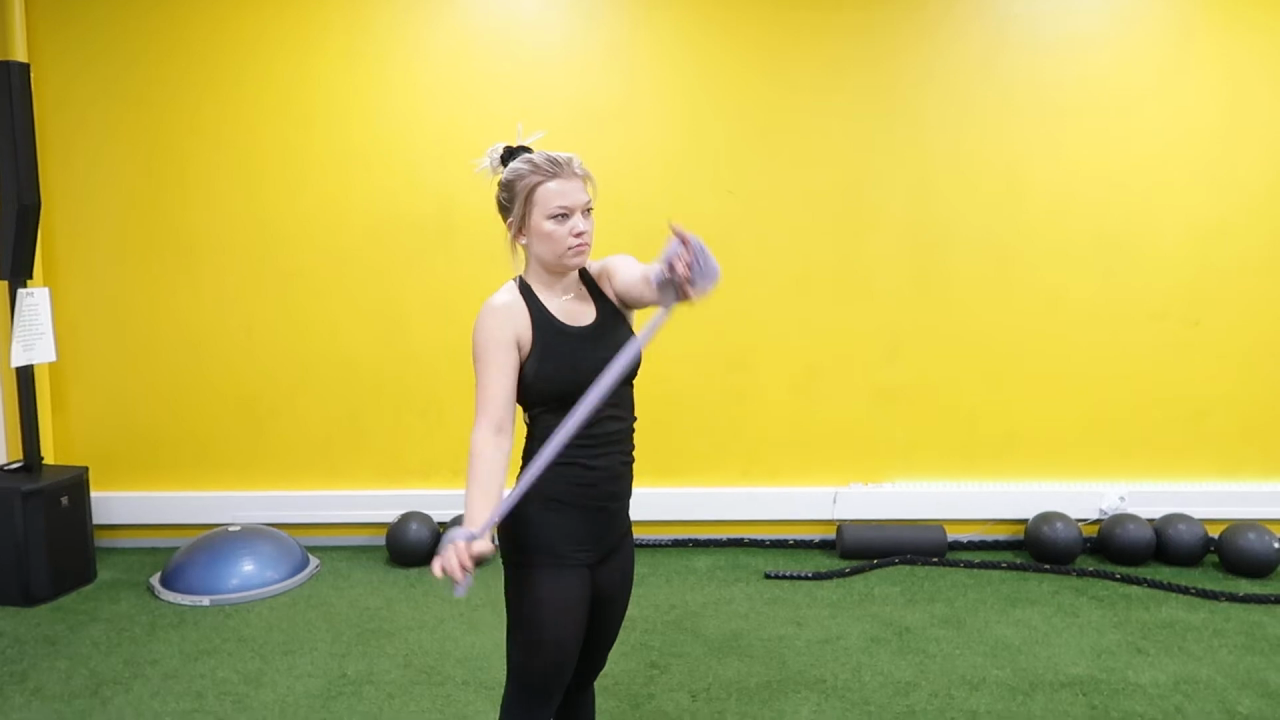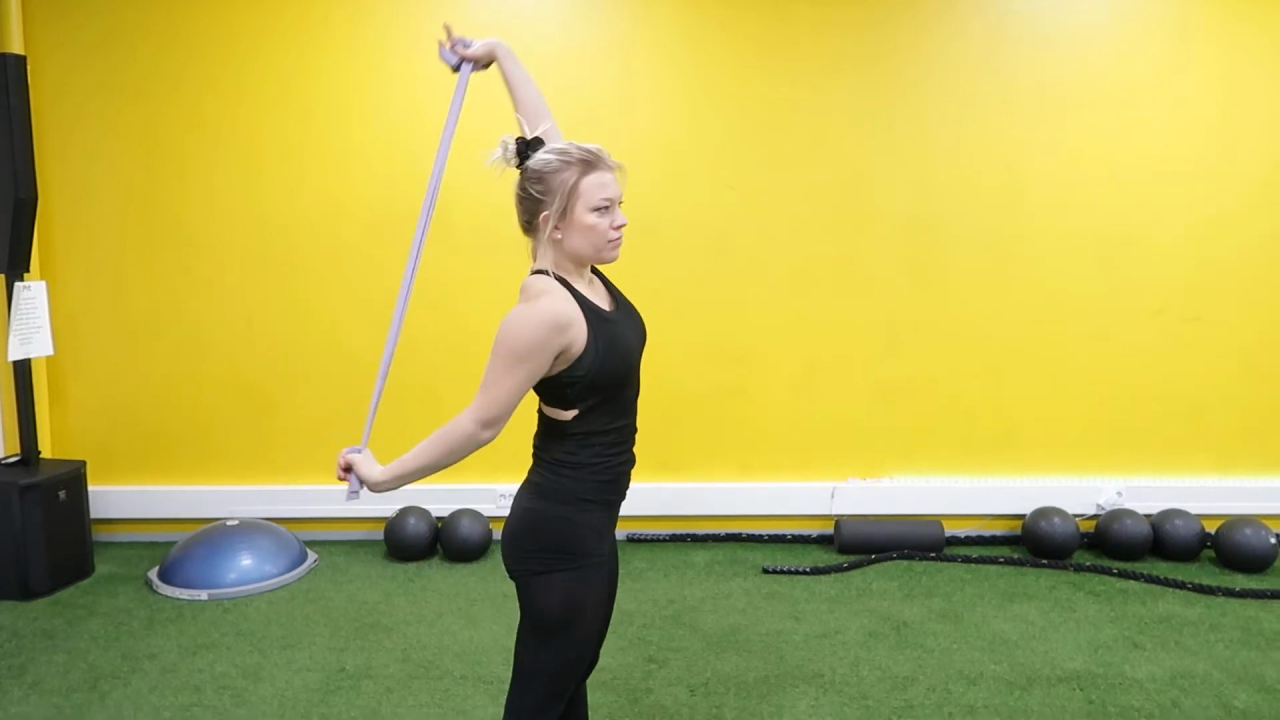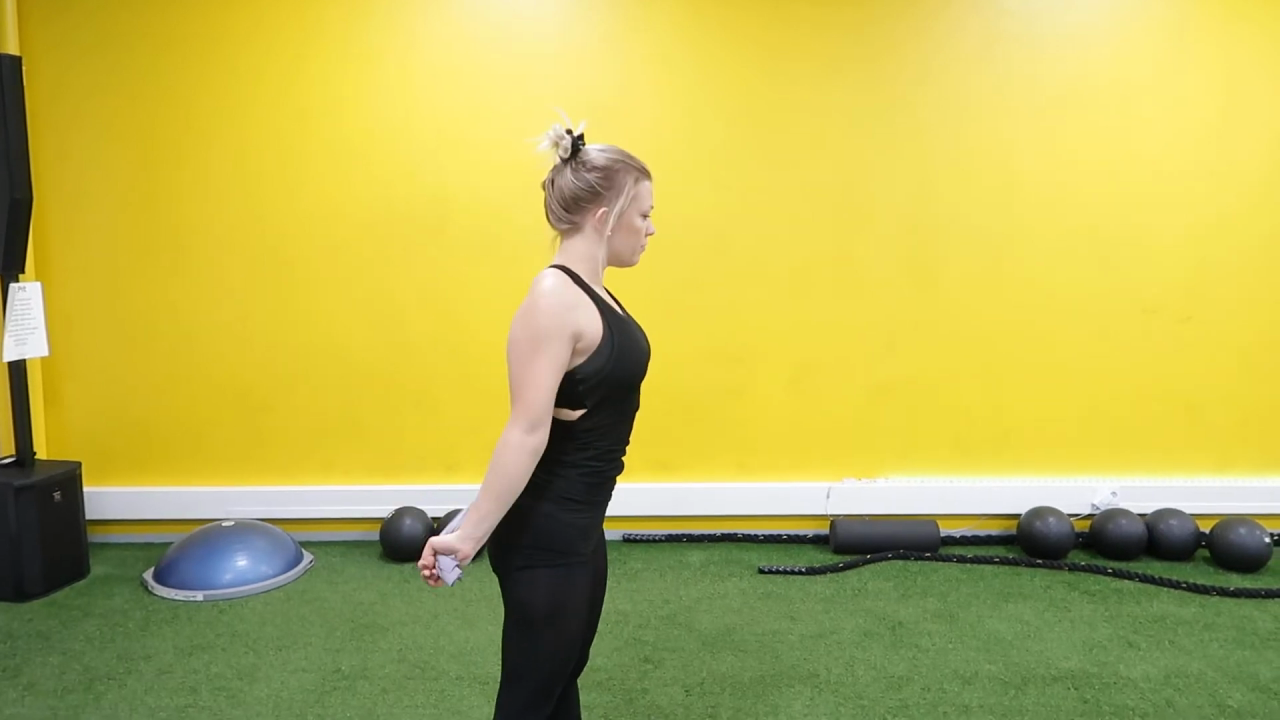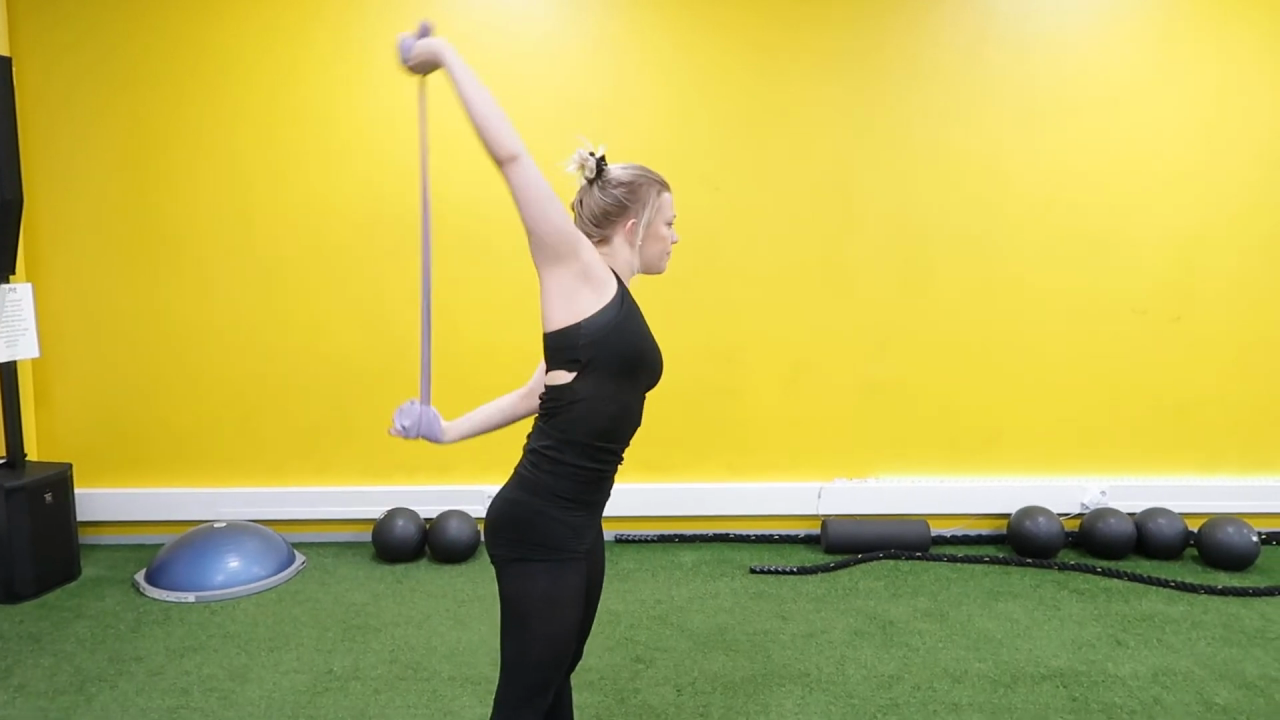
dt=0.7s
person 1, frame 1
left shoulder: (609, 280)
right shoulder: (505, 313)
left elbow: (645, 278)
right elbow: (492, 428)
left wrist: (681, 277)
right wrist: (475, 528)
left hip: (611, 525)
right hip: (548, 532)
person 1, frame 2
left shoulder: (582, 270)
right shoulder: (546, 310)
left elbow: (550, 142)
right elbow: (481, 423)
left wrist: (501, 61)
right wrist: (385, 475)
left hip: (583, 525)
right hip: (558, 532)
person 1, frame 3
left shoulder: (587, 294)
right shoulder: (553, 300)
right elbow: (527, 431)
right wrist: (469, 538)
left hip: (577, 526)
right hip: (544, 535)
person 1, frame 4
left shoulder: (609, 302)
right shoulder: (576, 274)
right elbow: (513, 158)
left wrist: (451, 429)
right wrist: (448, 56)
left hip: (573, 523)
right hip: (538, 525)
